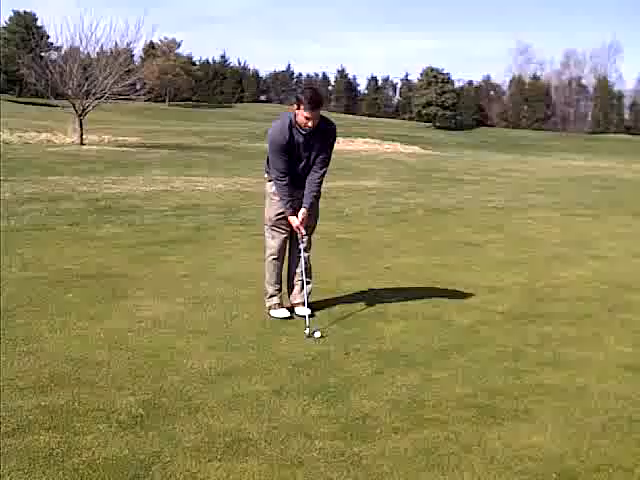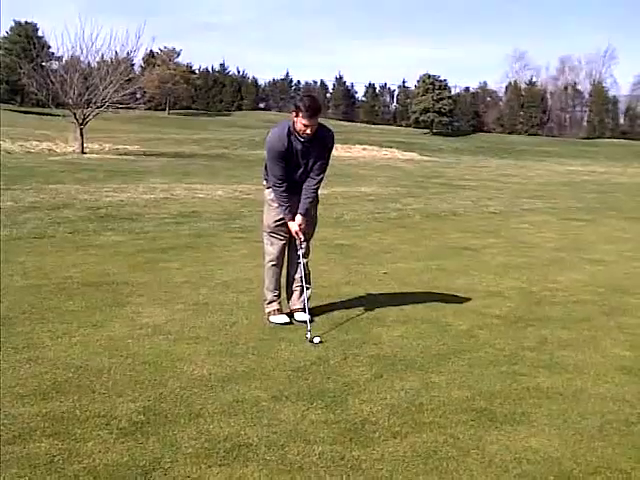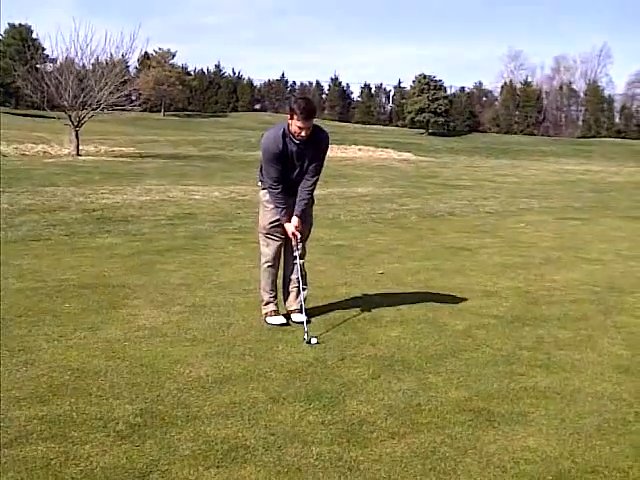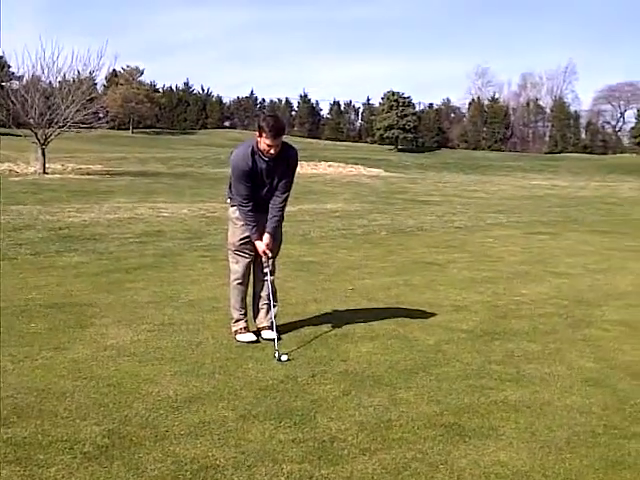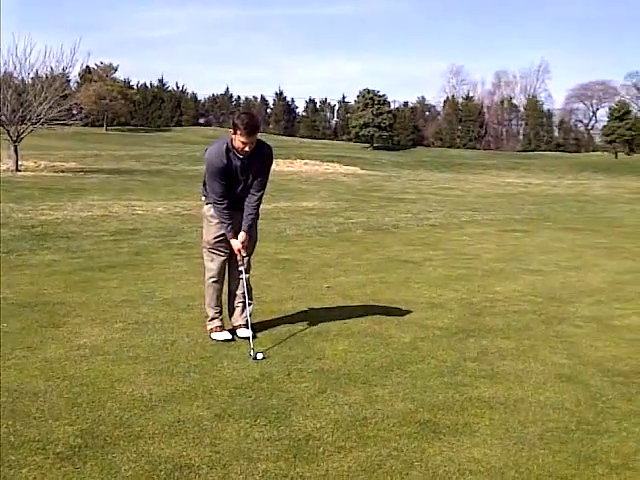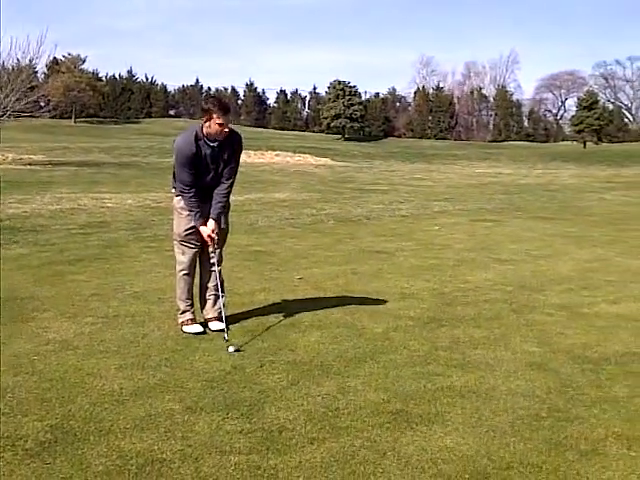
dt=0.4s
person 1, frame 1
left shoulder: (328, 130)
right shoulder: (279, 130)
left elbow: (318, 171)
right elbow: (281, 175)
left wrist: (305, 207)
right wrist: (290, 212)
left hip: (308, 187)
right hip: (280, 186)
left knee: (303, 245)
right knee: (276, 245)
left ankle: (298, 298)
right ankle: (273, 300)
person 1, frame 2
left shoulder: (325, 137)
right shoulder: (277, 138)
left elbow: (315, 177)
right elbow: (278, 182)
left wrist: (302, 213)
right wrist: (288, 218)
left hip: (306, 194)
right hip: (278, 192)
left knee: (302, 251)
right knee: (275, 250)
left ankle: (298, 303)
right ankle: (272, 306)
person 1, frame 3
left shoulder: (320, 138)
right shoulder: (272, 140)
left elbow: (310, 179)
right elbow: (274, 184)
left wrist: (297, 214)
right wrist: (285, 220)
left hip: (302, 195)
right hip: (273, 194)
left knee: (298, 252)
right knee: (271, 252)
left ankle: (294, 304)
right ankle: (269, 307)
person 1, frame 4
left shoulder: (289, 155)
right shoulder: (241, 157)
left elbow: (280, 196)
right elbow: (244, 201)
left wrist: (269, 232)
right wrist: (256, 237)
left hip: (272, 212)
right hip: (243, 211)
left knee: (267, 268)
right knee: (240, 268)
left ankle: (264, 321)
right ankle: (239, 324)
person 1, frame 5
left shoulder: (264, 153)
right shoulder: (216, 154)
left elbow: (255, 194)
right elbow: (219, 199)
left wrist: (245, 230)
right wrist: (230, 234)
left hip: (246, 210)
right hip: (217, 209)
left knee: (242, 267)
right knee: (215, 266)
left ankle: (240, 319)
right ankle: (214, 322)
person 1, frame 6
left shoulder: (234, 141)
right shoulder: (185, 143)
left elbow: (225, 183)
right elbow: (187, 188)
left wrist: (213, 218)
right wrist: (199, 223)
left hip: (217, 202)
right hip: (187, 201)
left knee: (213, 259)
right knee: (186, 259)
left ankle: (212, 312)
right ankle: (186, 315)
